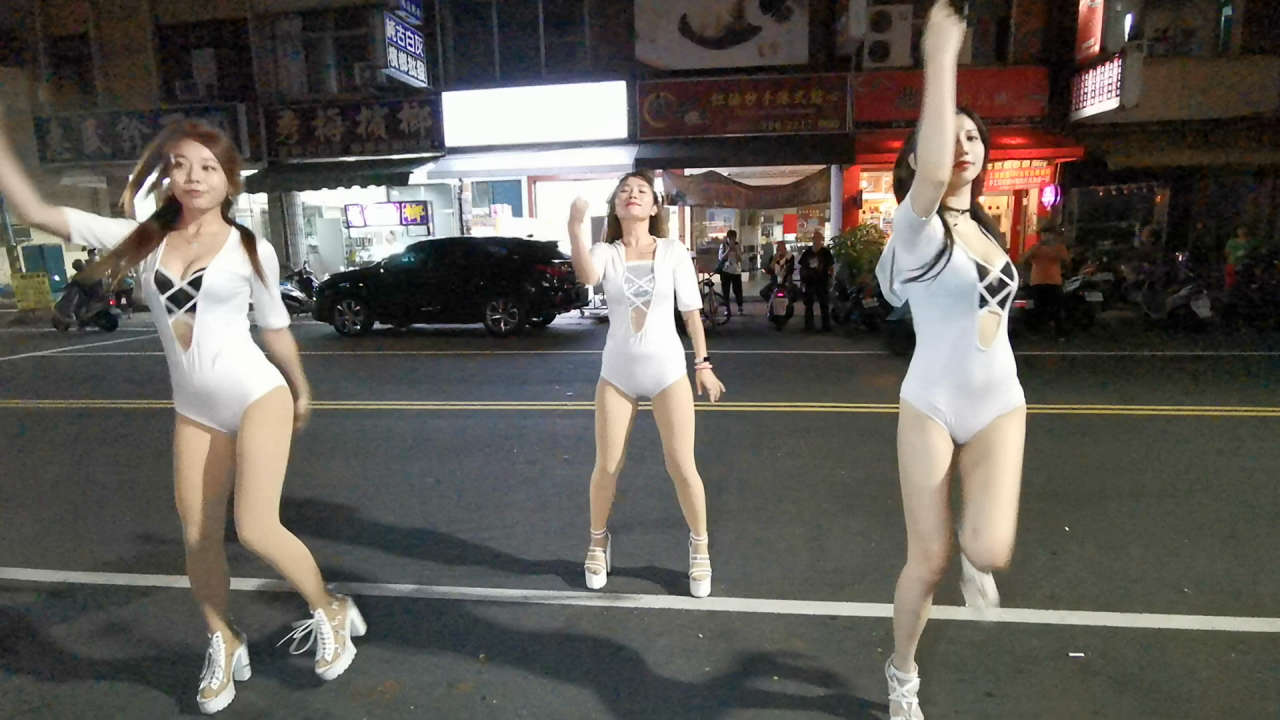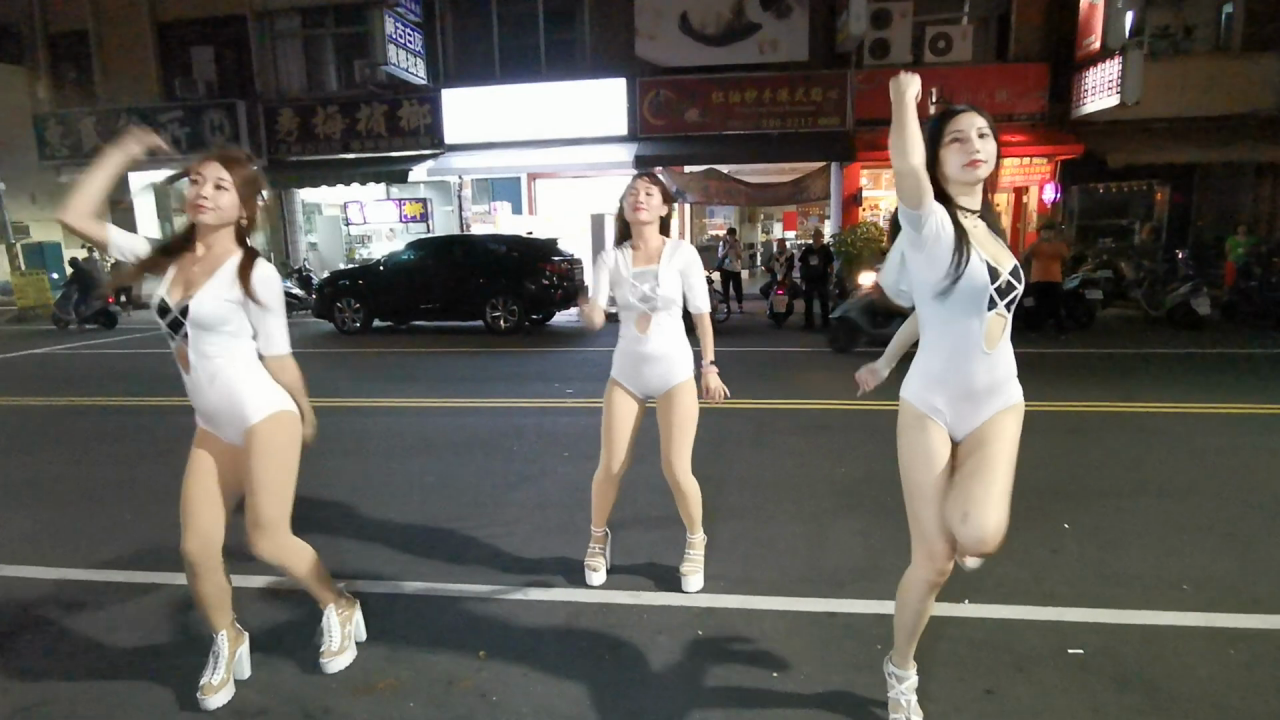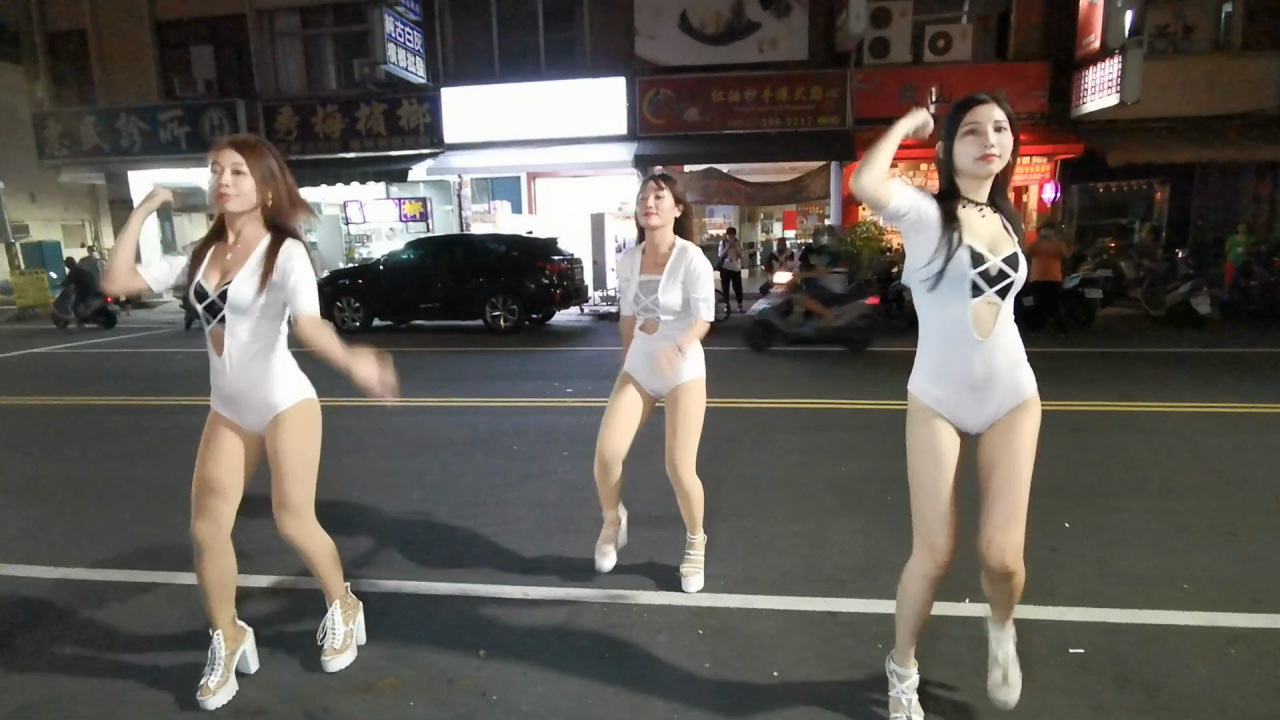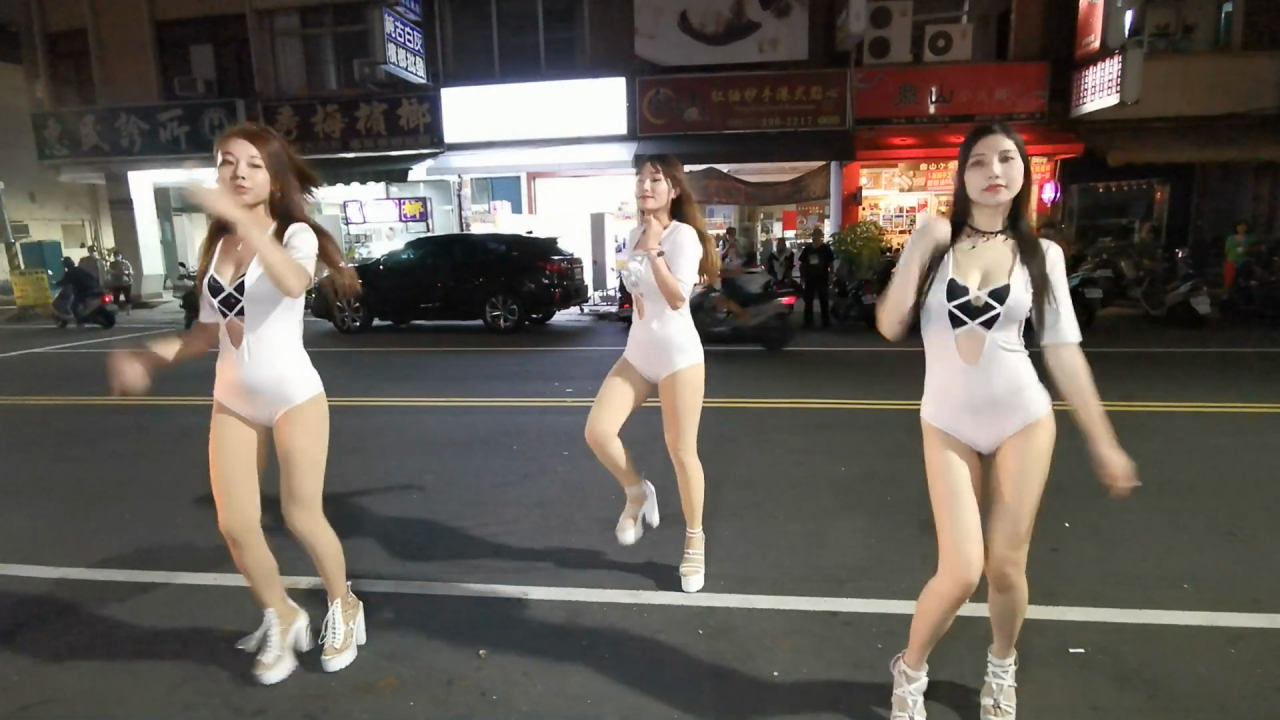
dt=0.2s
person 1, frame 1
left shoulder: (986, 230)
right shoulder: (920, 224)
right elbow: (931, 169)
left hip: (999, 408)
right hip: (930, 410)
left knee: (991, 553)
right knee: (930, 559)
left ankle: (974, 564)
person 1, frame 2
left shoulder: (989, 230)
right shoulder: (926, 220)
right elbow: (900, 166)
left wrist: (888, 359)
right wrist: (905, 98)
left hip: (997, 405)
right hip: (929, 407)
left knee: (980, 535)
right knee: (933, 559)
left ankle: (962, 529)
person 1, frame 3
left shoulder: (1013, 226)
right shoulder: (928, 211)
right elbow: (865, 183)
right wrist: (905, 125)
left hip: (1010, 400)
right hip: (934, 401)
left knee: (1002, 555)
right knee: (932, 554)
left ankle: (1001, 631)
person 1, frame 4
left shoulder: (1041, 256)
right shoulder: (932, 248)
left elbow: (1064, 353)
right elbow: (891, 322)
left wrist: (1104, 444)
right wrist: (924, 249)
left hip: (1022, 421)
right hip: (945, 425)
left knee: (1005, 566)
right knee: (963, 570)
left ankle: (1001, 666)
right ankle: (911, 670)
person 2, frame 1
left shoulder: (251, 251)
right shoulder: (140, 240)
left elbow: (277, 333)
left wrist: (301, 390)
left hip: (258, 398)
right hip: (195, 415)
left knee: (256, 530)
right knee: (198, 543)
left ankle: (329, 611)
right ankle: (225, 648)
person 2, frame 2
left shoulder: (255, 273)
right shoulder: (166, 258)
left elbow: (277, 356)
right elbow: (74, 217)
left wrist: (302, 417)
right wrist: (119, 157)
left hip: (265, 416)
right hip: (212, 427)
left knee: (269, 542)
right knee: (197, 546)
left ankle: (340, 607)
right ankle: (227, 640)
person 2, frame 3
left shoulder: (285, 255)
right shoulder: (203, 254)
left elbow: (308, 323)
right elbow: (118, 282)
left wrist: (350, 360)
right wrist: (139, 214)
left hip: (287, 405)
right hip: (227, 411)
left knee: (295, 525)
right knee: (206, 531)
left ankle: (343, 608)
right ankle: (229, 640)
person 2, frame 4
left shoulder: (294, 235)
right shoulder: (213, 249)
left elbow: (292, 281)
right elbow: (206, 332)
left wrist: (245, 218)
right wrist: (146, 360)
left hip: (293, 398)
right hip: (231, 402)
left knee: (303, 519)
right knee: (237, 525)
left ankle: (343, 607)
right ankle: (280, 616)
person 3, frame 1
left shoulder: (673, 251)
right shoulder: (605, 253)
left elbow: (691, 310)
right elbow: (586, 278)
left wrist: (703, 363)
right wrist: (576, 230)
left hip: (667, 369)
right hip: (617, 370)
left knee: (682, 466)
right knee: (607, 466)
left ankle: (699, 546)
right ankle: (598, 541)
person 3, frame 2
left shoulder: (682, 253)
right shoulder: (611, 258)
left elbow: (701, 314)
right elbow: (598, 314)
left wrist: (710, 366)
right wrist: (590, 310)
left hip: (674, 373)
right hip: (626, 372)
left knee: (676, 469)
right knee: (610, 465)
left ankle: (695, 543)
right ankle: (598, 538)
person 3, frame 3
left shoulder: (692, 257)
right shoulder: (630, 257)
left elbow: (702, 322)
left wrist: (678, 350)
right wrist: (622, 361)
left hip: (684, 371)
right hip: (637, 368)
left knee: (679, 468)
right knee: (607, 454)
left ankle: (695, 545)
right ankle: (611, 518)
person 3, frame 4
left shoulder: (683, 235)
right shoulder: (638, 234)
left elbow: (678, 297)
left wrist: (654, 254)
left hip: (678, 356)
right hip: (636, 352)
left knee: (682, 455)
right knee: (596, 433)
left ankle: (694, 541)
right ankle: (637, 492)
